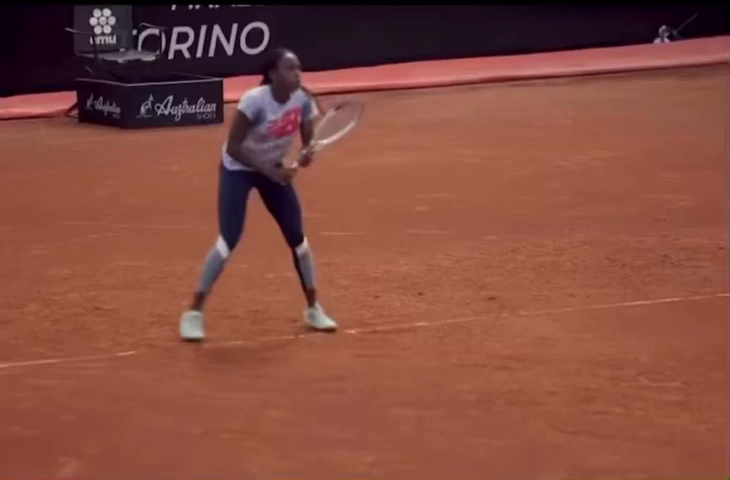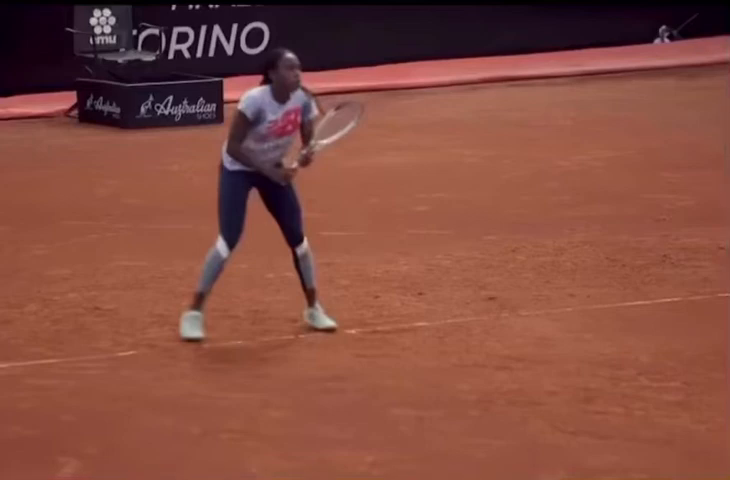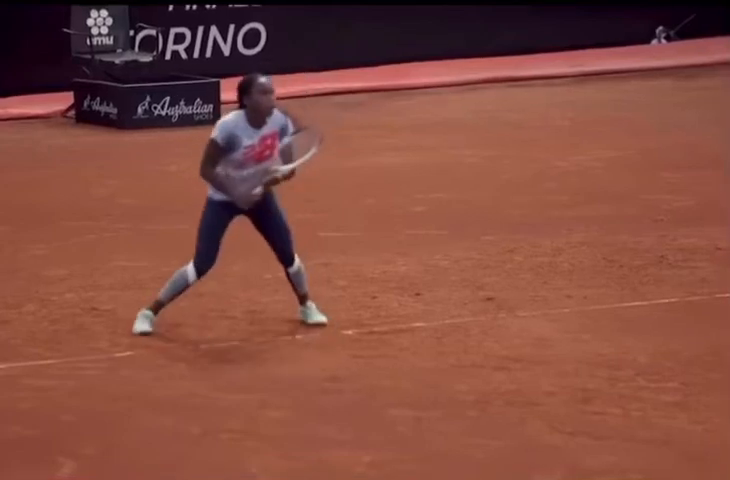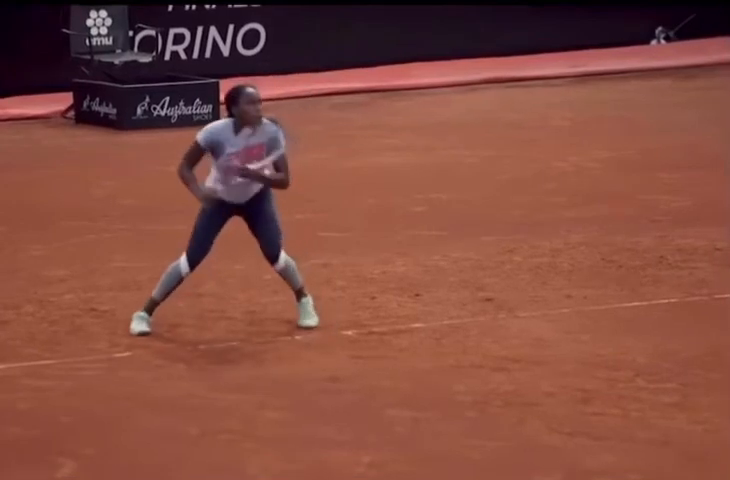
dt=0.7s
person 1, frame 1
left shoulder: (303, 100)
right shoulder: (255, 100)
left elbow: (309, 140)
right elbow: (232, 147)
left wrist: (307, 155)
right wrist: (269, 171)
left hip: (274, 169)
right hip: (238, 170)
left knee: (297, 238)
right knee: (228, 240)
left ankle: (314, 308)
right ankle: (194, 312)
person 1, frame 2
left shoulder: (303, 100)
right shoulder: (255, 100)
left elbow: (309, 140)
right elbow: (233, 147)
left wrist: (307, 155)
right wrist: (269, 171)
left hip: (274, 169)
right hip: (238, 169)
left knee: (298, 238)
right knee: (228, 240)
left ankle: (313, 309)
right ankle: (194, 312)
person 1, frame 3
left shoulder: (281, 122)
right shoulder: (229, 126)
left elbow: (290, 166)
right elbow: (206, 169)
left wrist: (279, 176)
right wrist: (236, 194)
left hip: (259, 194)
right hip: (223, 198)
left knee: (287, 255)
right knee: (202, 265)
left ankle: (306, 305)
right ankle: (149, 312)
person 1, frame 4
left shoulder: (271, 132)
right shoulder: (215, 132)
left elbow: (284, 180)
right elbow: (184, 167)
left wrist: (255, 174)
right wrist: (197, 190)
left hip: (256, 197)
right hip: (219, 198)
left knee: (274, 253)
right knee: (191, 258)
left ankle: (303, 301)
right ankle: (145, 313)
